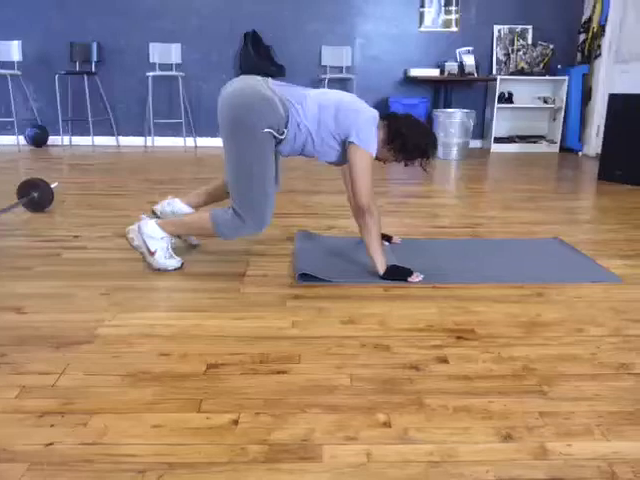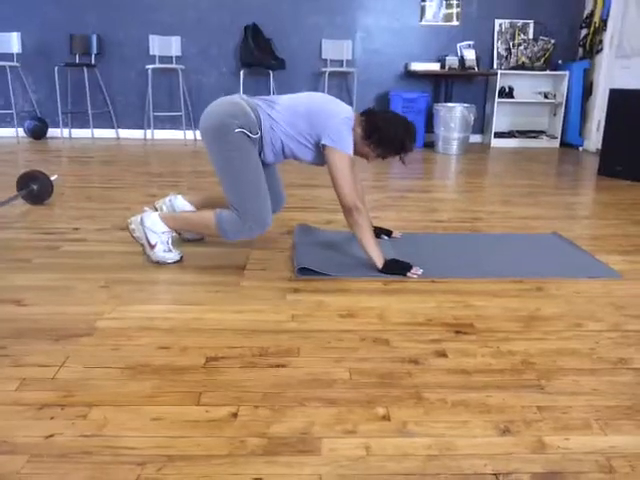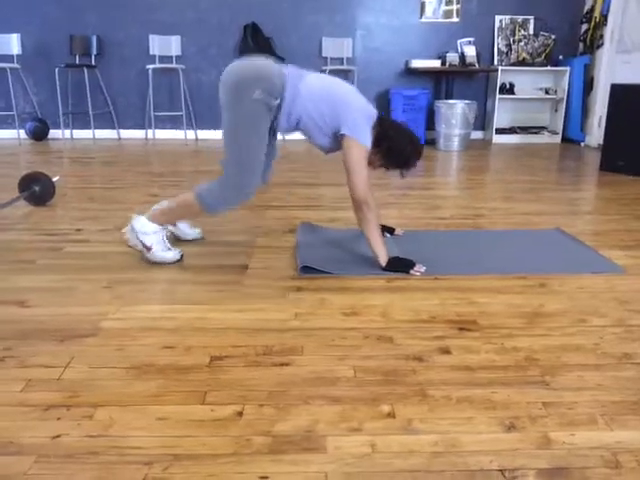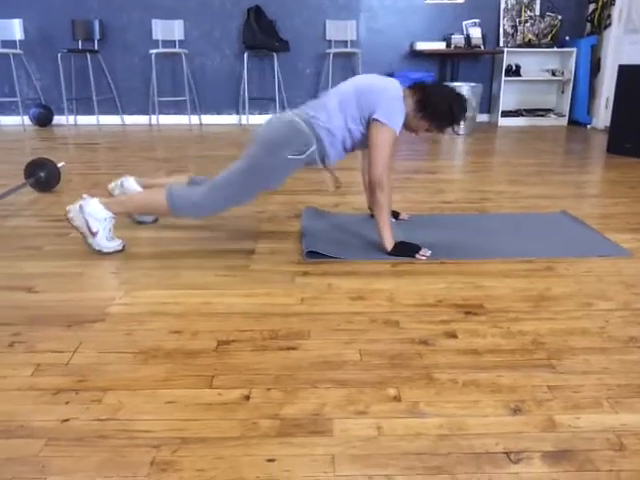
dt=0.5s
person 1, frame 1
left shoulder: (356, 124)
right shoulder: (366, 130)
left elbow: (354, 196)
right elbow: (365, 206)
left wrist: (372, 234)
right wrist: (384, 269)
left hip: (246, 94)
right hip: (254, 110)
left knee: (264, 182)
right knee: (252, 219)
left ankle: (179, 207)
right ankle: (155, 230)
person 1, frame 2
left shoulder: (347, 122)
right shoulder: (340, 129)
left elbow: (351, 184)
right elbow: (351, 204)
left wrist: (368, 228)
right wrist: (382, 262)
left hip: (236, 123)
right hip: (230, 126)
left knee: (272, 204)
right knee: (254, 222)
left ankle: (181, 204)
right ankle: (156, 222)
person 1, frame 3
left shoulder: (363, 118)
right shoulder: (360, 126)
left elbow: (360, 194)
right elbow: (362, 198)
left wrist: (374, 224)
right wrist: (385, 260)
left hip: (255, 82)
right hip: (254, 87)
left knee: (253, 177)
right knee: (238, 188)
left ankle: (173, 214)
right ankle: (148, 224)
person 1, frame 4
left shoulder: (387, 94)
right shoulder: (393, 107)
left elbow: (368, 163)
right elbow: (379, 180)
left wrist: (378, 210)
right wrist: (391, 243)
left hip: (289, 133)
right hip: (291, 141)
left knee: (213, 186)
right knee: (208, 200)
left ankle: (134, 186)
right ankle: (96, 209)
